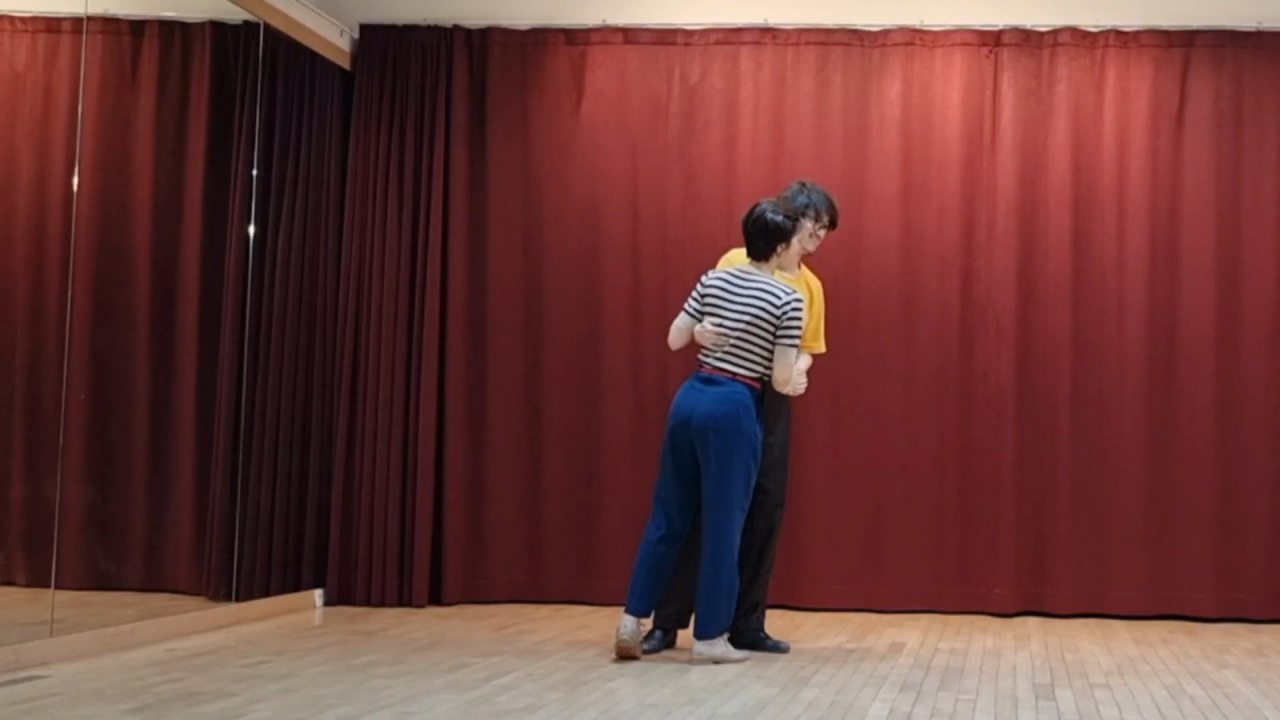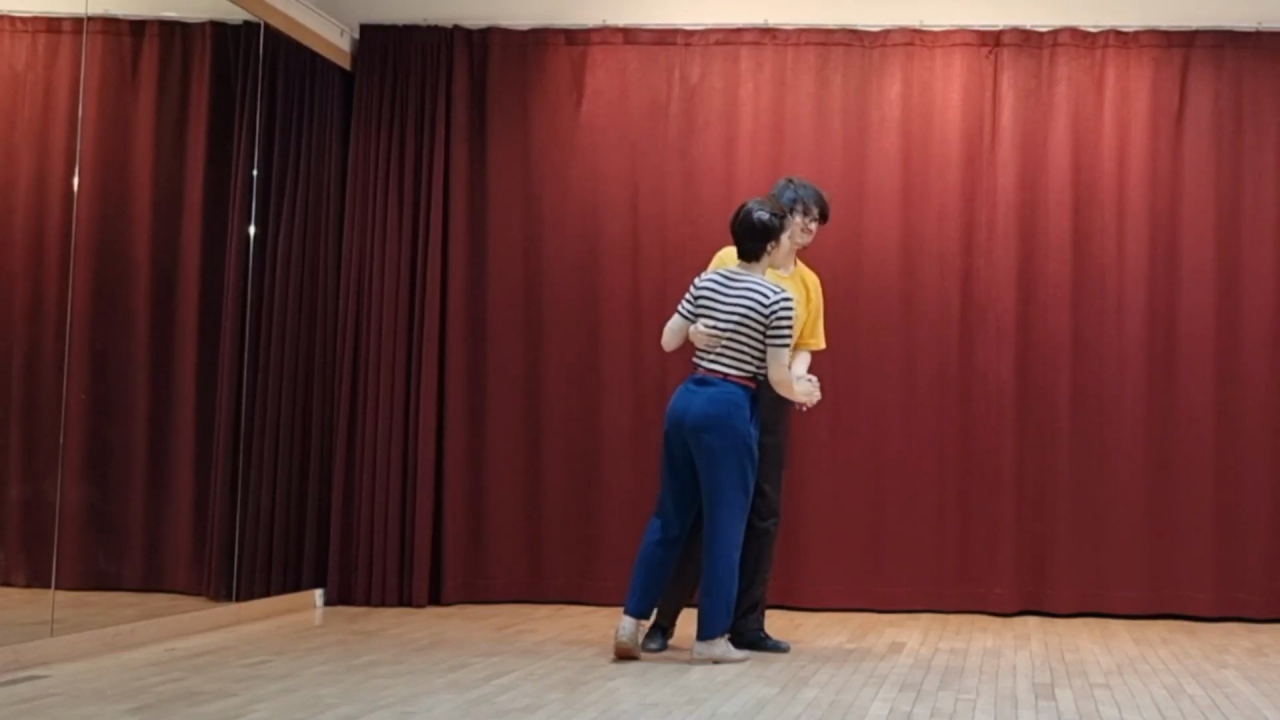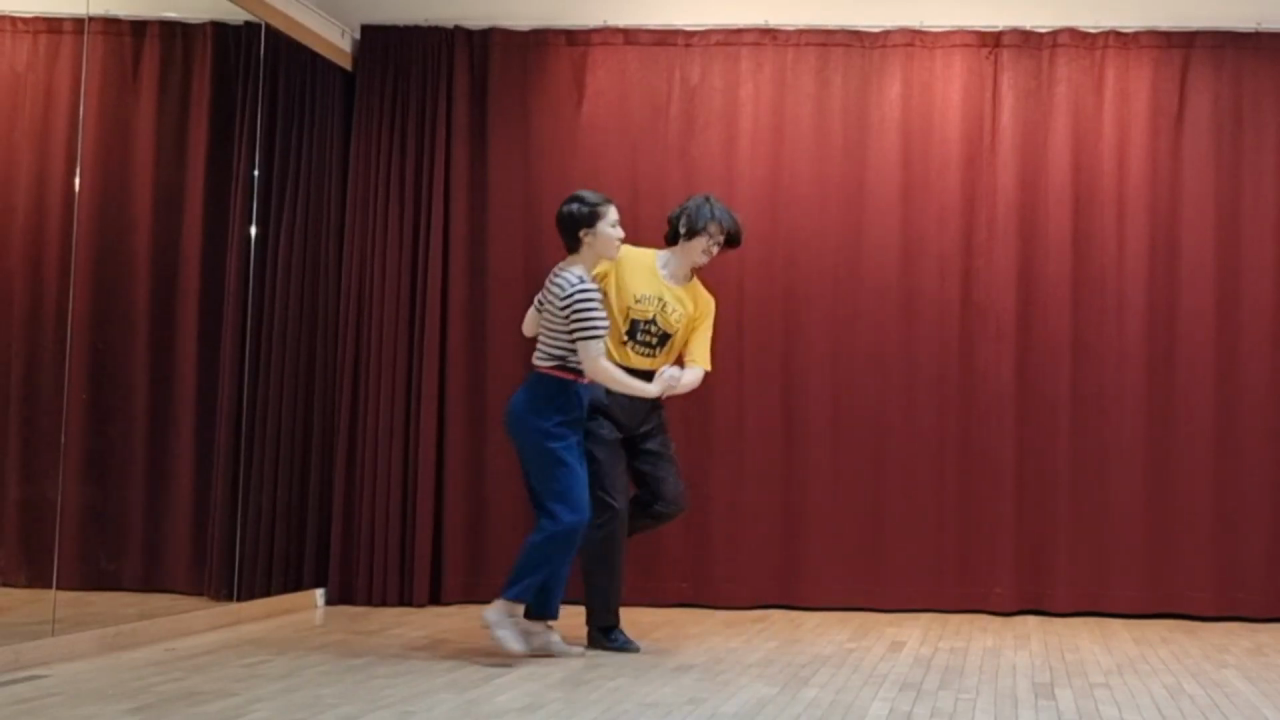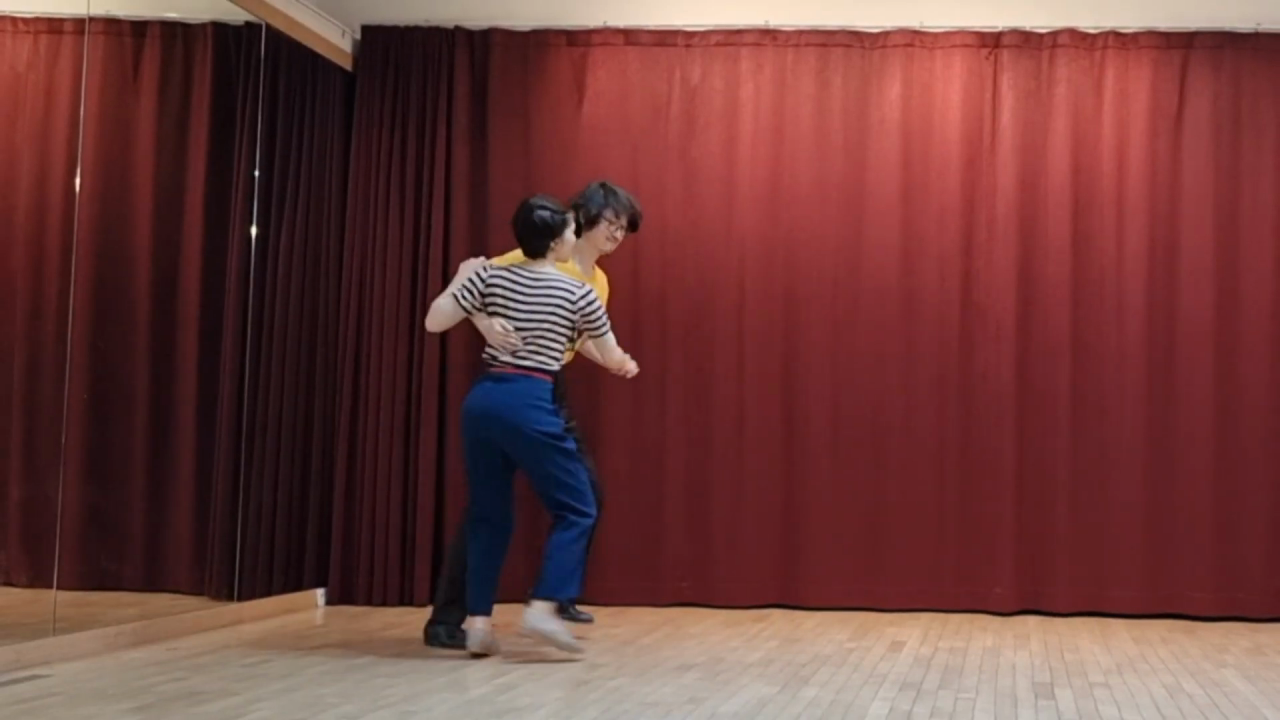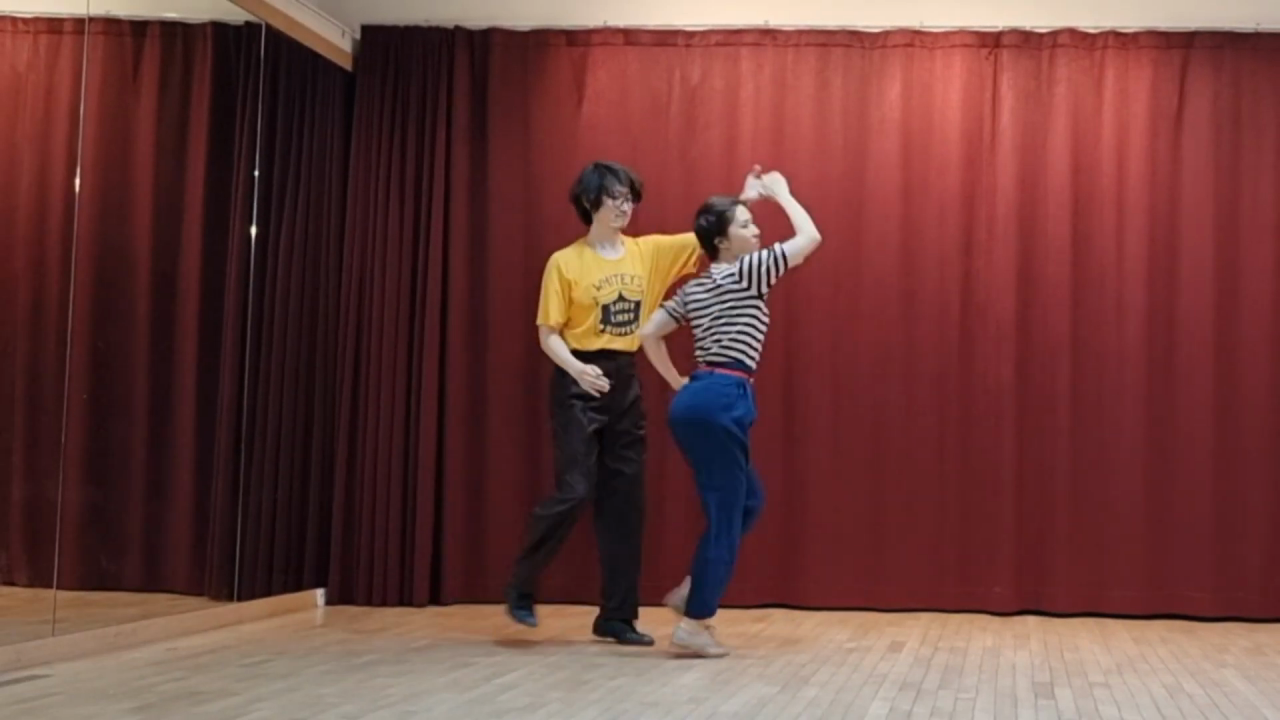
dt=1s
person 1, frame 1
left shoulder: (812, 287)
right shoulder: (738, 262)
left elbow: (806, 349)
right elbow: (701, 316)
left wrist: (796, 373)
right wrist: (700, 330)
left hip: (772, 406)
left knee: (764, 512)
left ankle: (747, 625)
right ankle: (667, 621)
person 1, frame 2
left shoulder: (809, 284)
right shoulder: (732, 260)
left elbow: (803, 348)
right elbow: (695, 316)
left wrist: (802, 381)
right wrist: (694, 330)
left hip: (770, 401)
left knee: (762, 512)
left ankle: (746, 624)
right ankle: (663, 621)
person 1, frame 3
left shoulder: (702, 304)
right shoulder: (624, 261)
left elbow: (697, 368)
left wrist: (682, 380)
left hip: (645, 400)
right hip: (599, 392)
left knee: (670, 498)
right knee: (610, 503)
left ankle: (591, 544)
right ankle: (603, 625)
person 1, frame 4
left shoulder: (600, 281)
left wrist: (611, 361)
right wrist: (487, 321)
left hip: (551, 391)
left knee: (585, 490)
right ankle: (445, 618)
person 1, frame 5
left shoulder: (649, 252)
right shoulder: (565, 262)
right elbow: (548, 333)
right wrist: (575, 367)
left hip: (626, 384)
right hip: (580, 384)
left knee: (626, 502)
right knee: (574, 490)
left ankle: (617, 616)
right ankle: (521, 586)
person 2, frame 1
left shoulder: (713, 280)
right shoulder: (787, 300)
left elbow: (675, 339)
right elbow: (781, 380)
right wrist: (796, 383)
left hip: (689, 397)
right hip: (733, 408)
left knee: (669, 513)
right knee: (724, 522)
left ankle: (632, 621)
right ankle: (709, 637)
person 2, frame 2
left shoulder: (705, 282)
right shoulder: (778, 299)
left elbow: (668, 342)
right elbow: (777, 377)
right wrist: (803, 393)
left hip: (685, 400)
right hip: (727, 409)
left knee: (670, 518)
right knee: (724, 522)
left ankle: (630, 624)
right ankle: (711, 638)
person 2, frame 3
left shoulder: (561, 278)
right shoulder: (580, 292)
left elbow: (528, 327)
right elbow: (595, 368)
right wrist: (651, 389)
left hip: (554, 406)
right hip: (546, 408)
left knee: (562, 516)
right knee: (569, 514)
left ankle: (539, 625)
right ankle: (505, 607)
person 2, frame 4
left shoulder: (492, 275)
right shoulder: (579, 294)
left elbow: (435, 321)
right elbow: (613, 357)
left wrist: (463, 276)
right wrist: (627, 365)
left hip: (484, 399)
right hip: (532, 405)
left knee: (489, 516)
right knee: (576, 511)
left ankle: (479, 624)
right ankle: (541, 609)
person 2, frame 5
left shoulder: (695, 288)
right shoulder: (745, 272)
left elbow: (649, 334)
right elbow: (810, 237)
left wrist: (674, 378)
right wrist: (780, 192)
left hip: (694, 400)
right hip: (720, 405)
left knee: (745, 503)
right knee: (729, 517)
left ankle: (692, 589)
right ankle: (693, 626)
